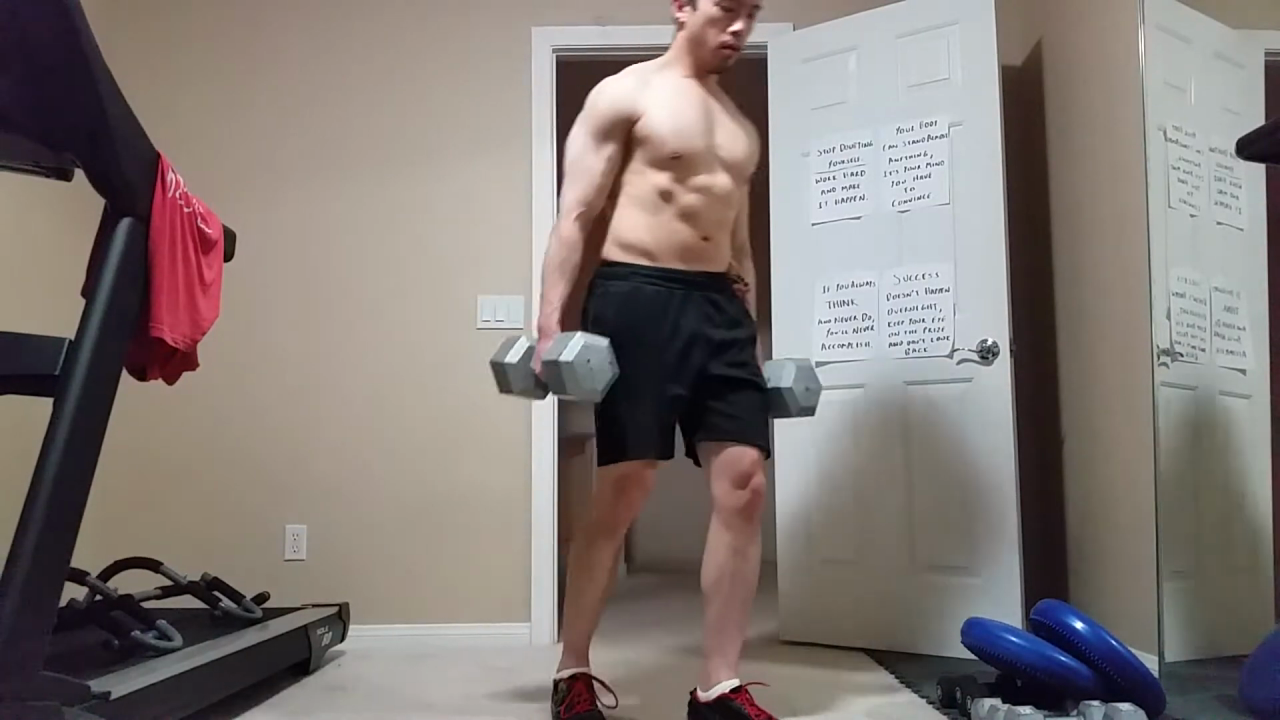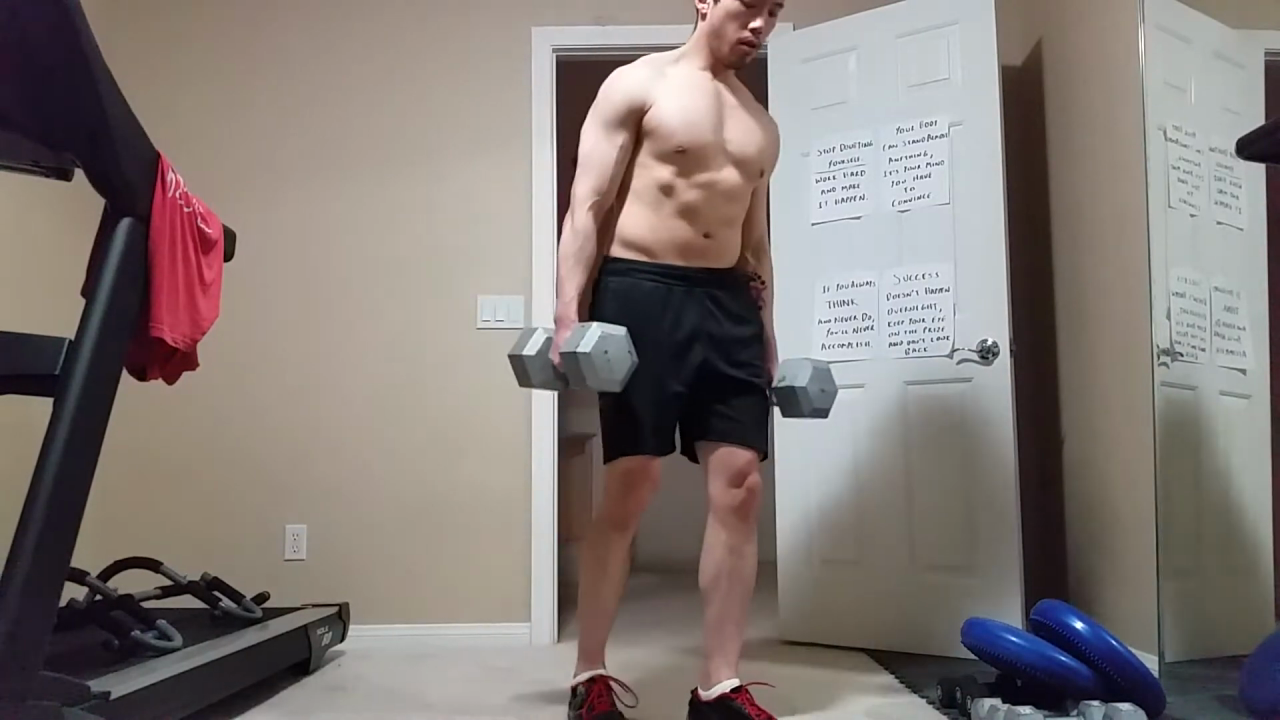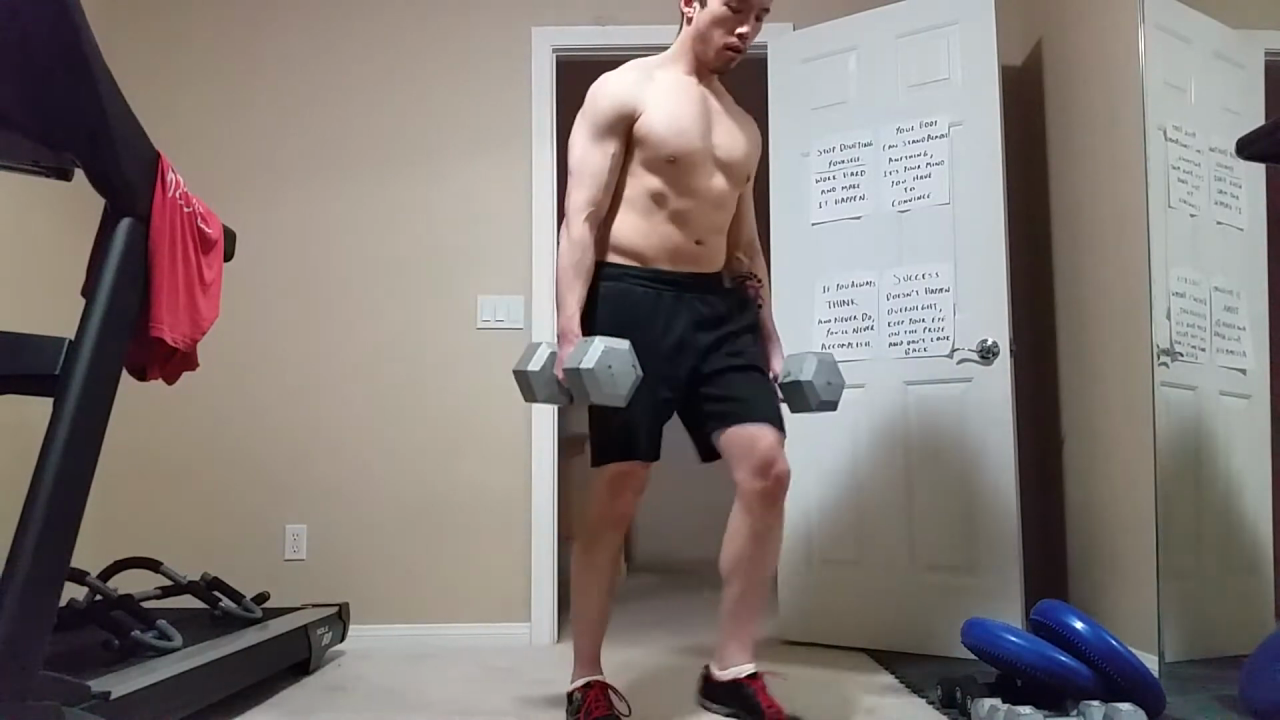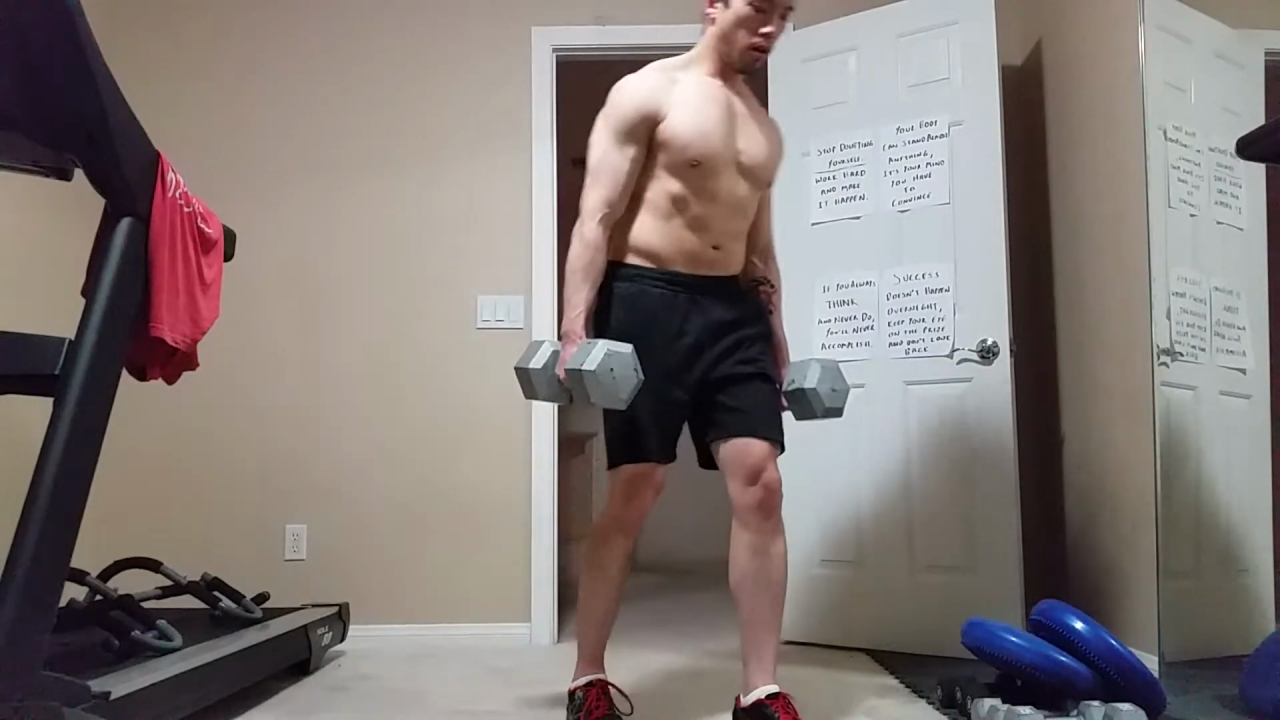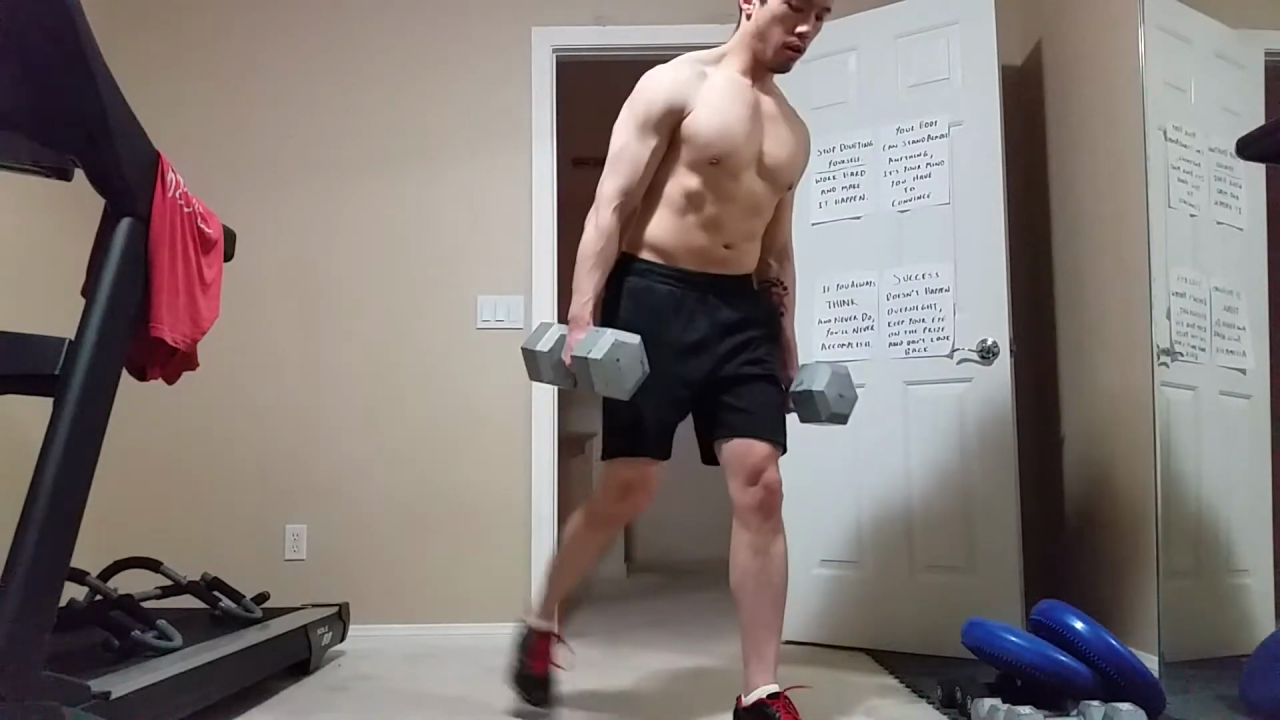
dt=0.2s
person 1, frame 1
left shoulder: (741, 127)
right shoulder: (624, 96)
right elbow: (575, 217)
left wrist: (753, 342)
right wrist: (549, 320)
left hip: (720, 309)
right hip: (637, 298)
left knee: (744, 488)
right knee: (622, 493)
person 1, frame 2
left shoulder: (760, 122)
right shoulder: (637, 84)
right elbow: (587, 207)
left wrist: (767, 340)
right wrist: (568, 311)
left hip: (727, 303)
right hip: (640, 293)
left knee: (740, 490)
right knee: (629, 489)
person 1, frame 3
left shoulder: (743, 125)
right shoulder: (623, 91)
right elbow: (581, 218)
left wrist: (768, 337)
right wrist: (570, 325)
left hip: (717, 306)
right hip: (632, 299)
left knee: (765, 470)
right knee: (617, 492)
person 1, frame 4
left shoulder: (763, 126)
right shoulder: (647, 93)
right elbow: (596, 217)
left wrist: (779, 344)
right wrist: (574, 326)
left hip: (733, 311)
right hip: (648, 302)
left knee: (760, 486)
right knee: (632, 495)
person 1, frame 5
left shoulder: (793, 128)
right shoulder: (676, 85)
right elbow: (611, 206)
left wrist: (788, 347)
right wrist: (581, 315)
left hip: (743, 311)
right hip: (658, 296)
left knee: (759, 488)
right knee: (628, 490)
right ankle: (541, 626)
